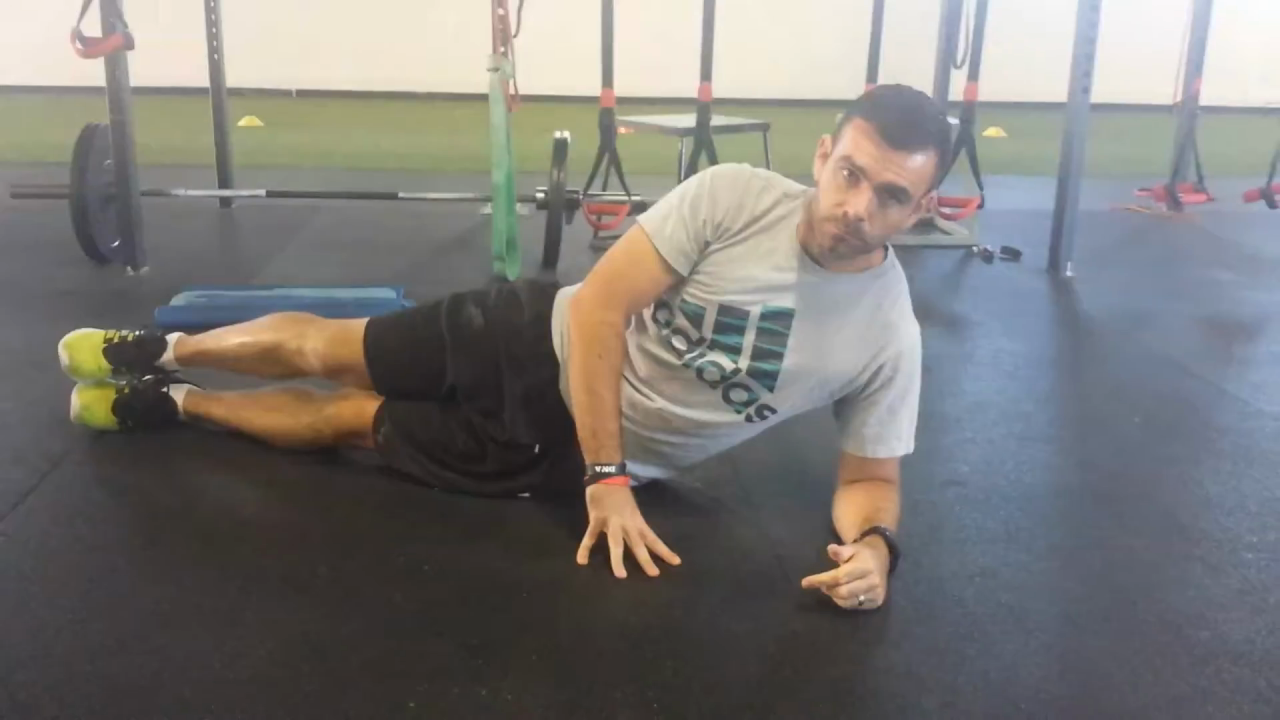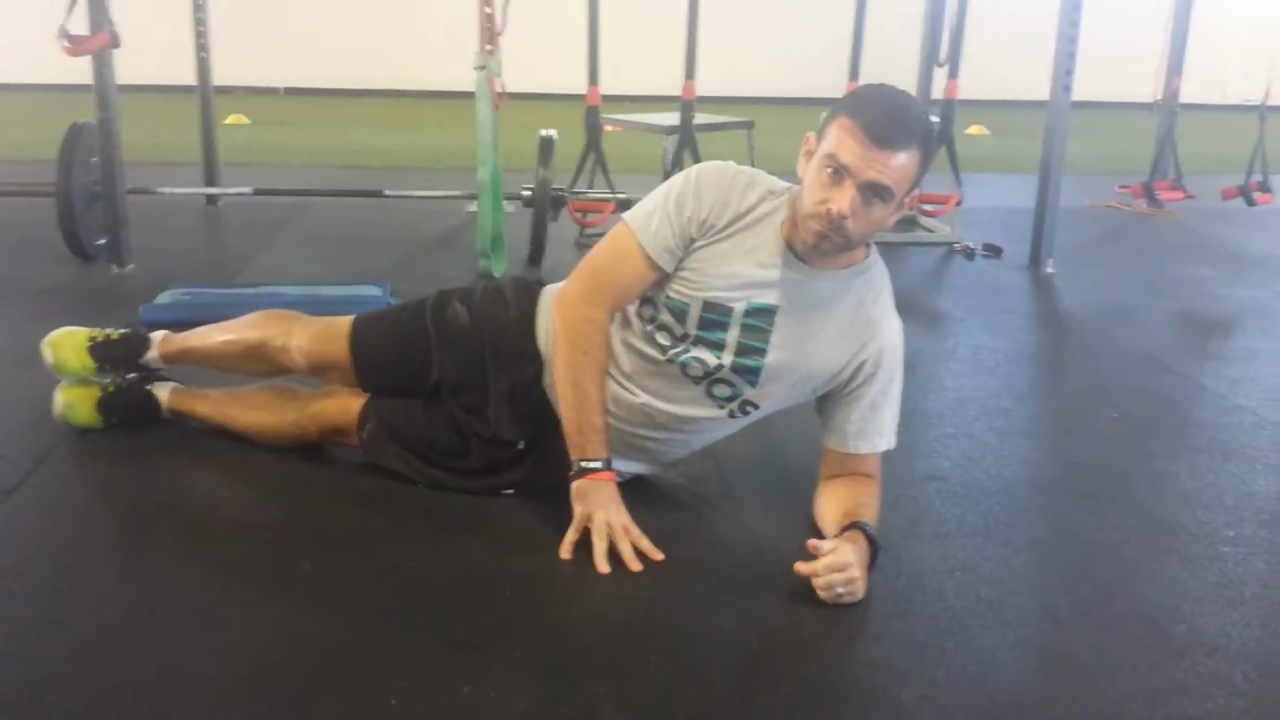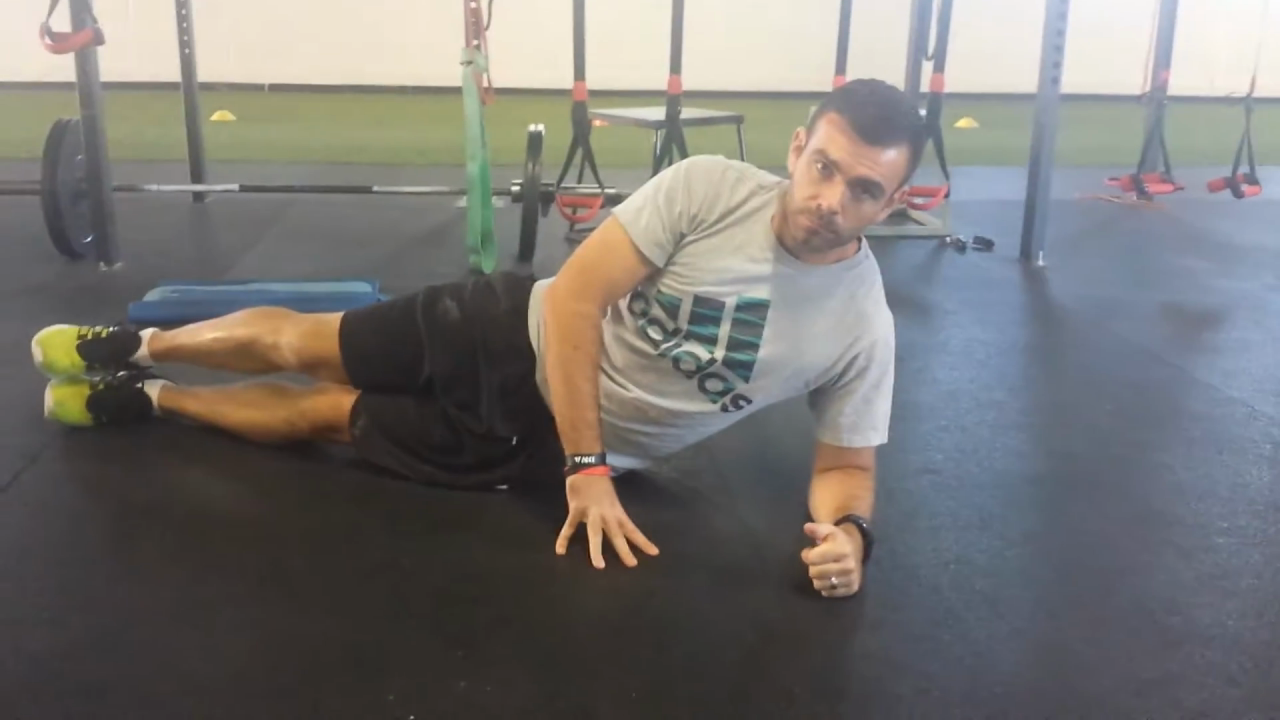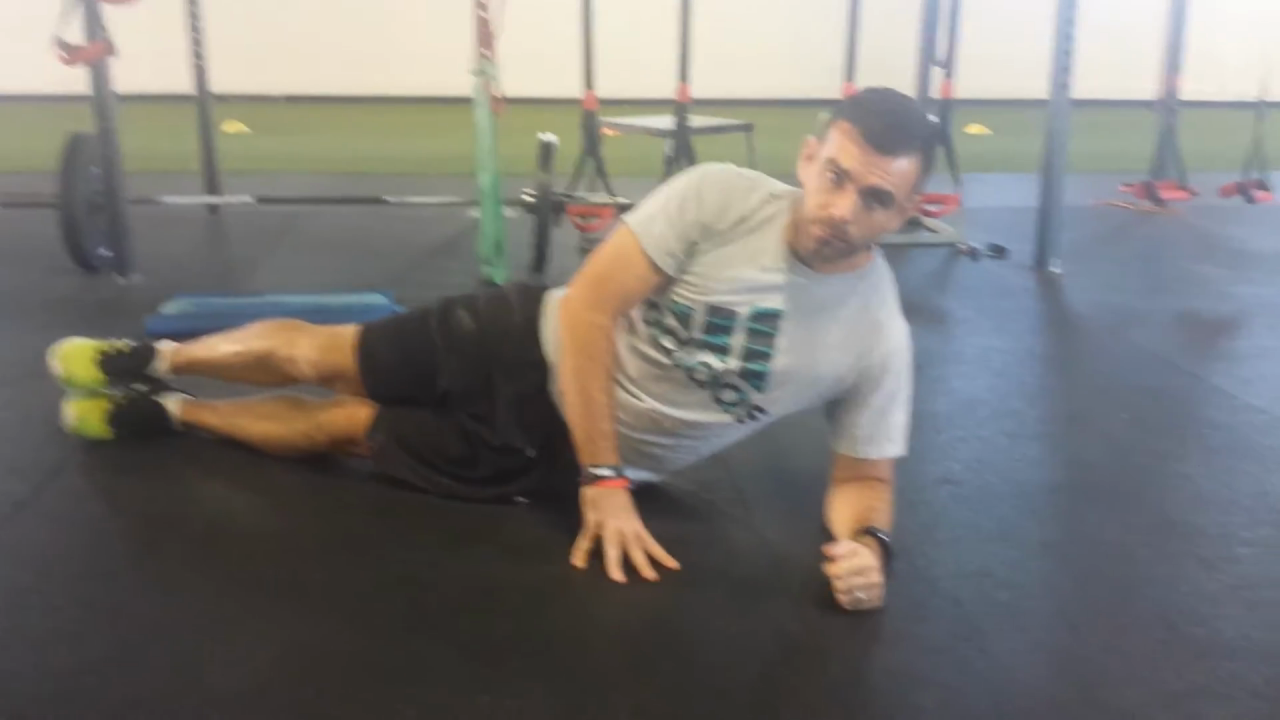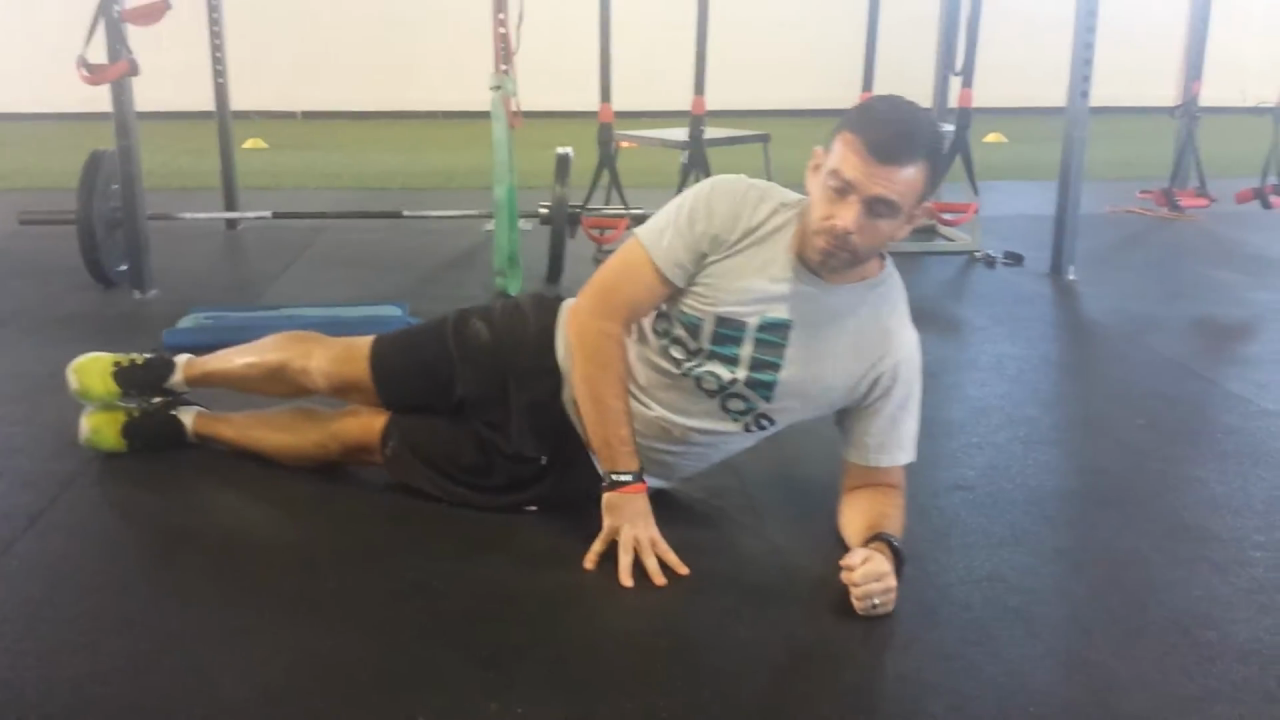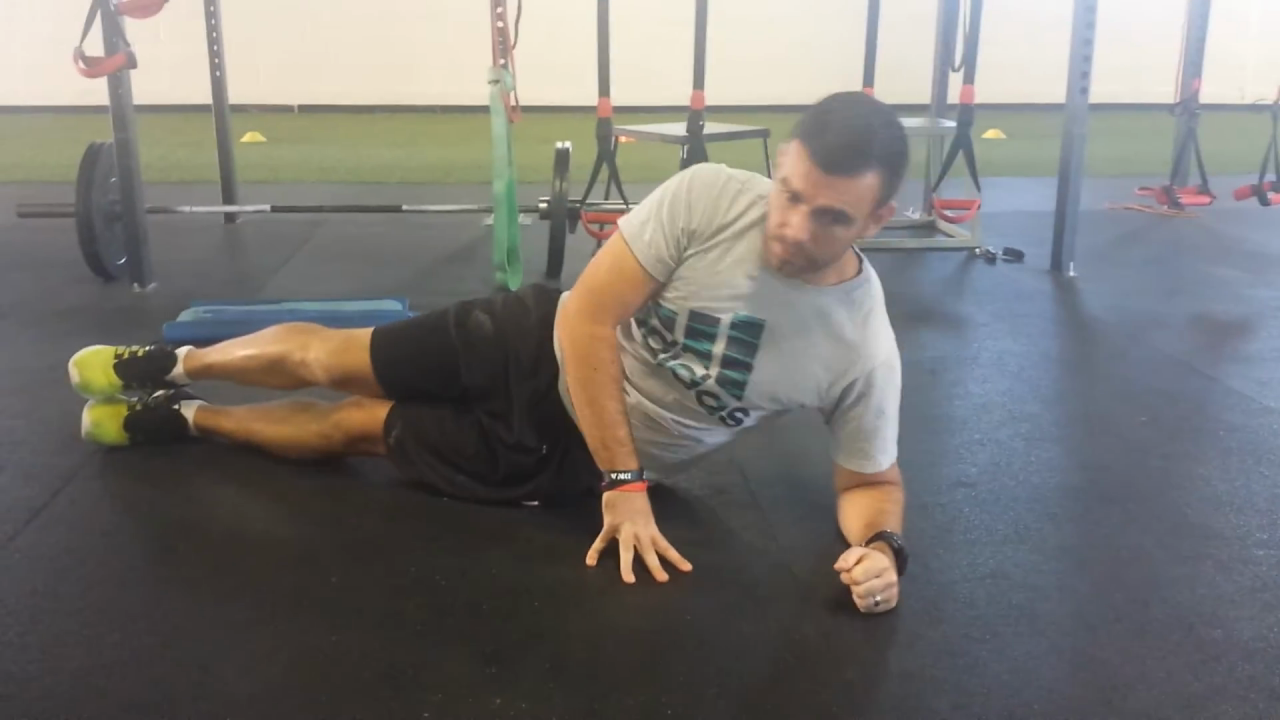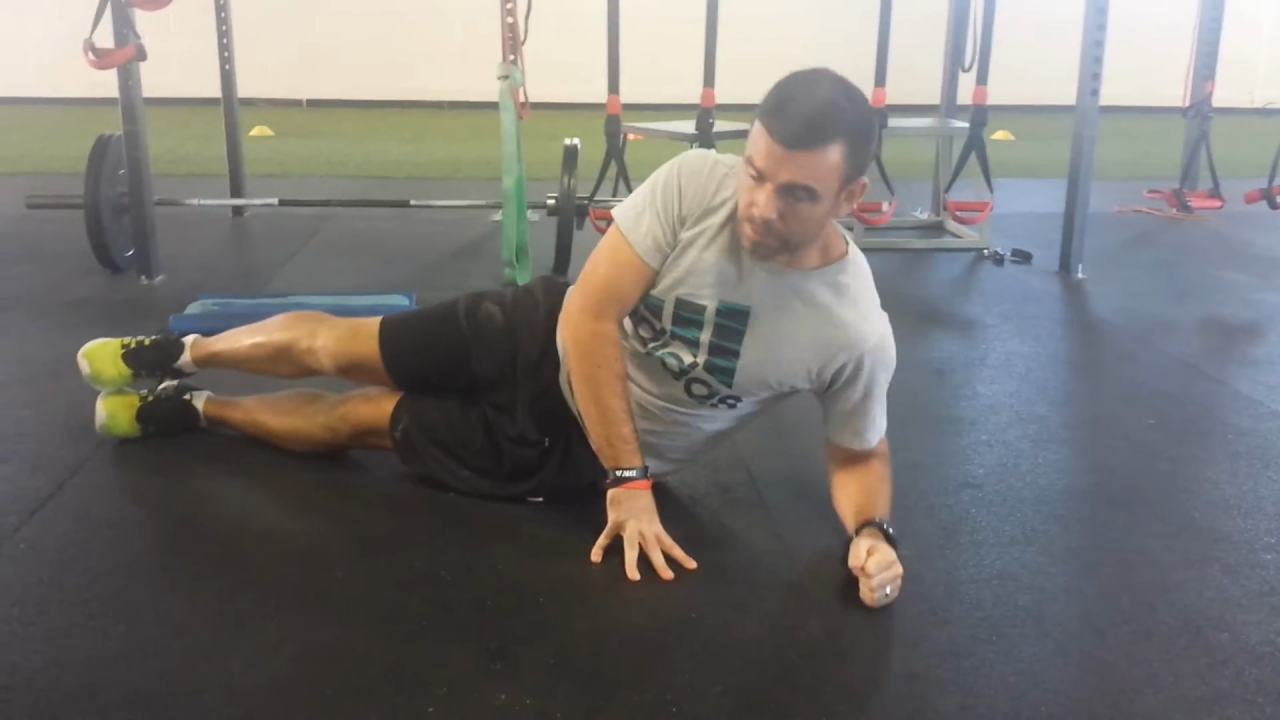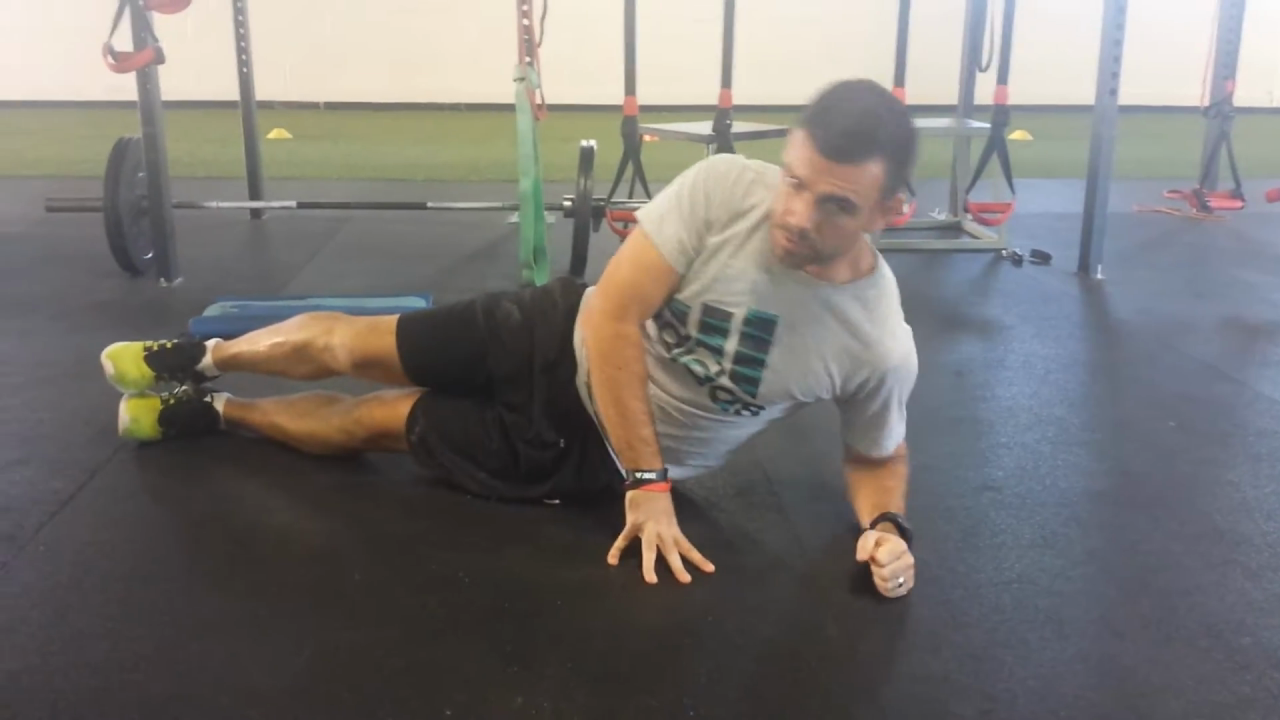
dt=0.2s
person 1, frame 1
left shoulder: (889, 339)
right shoulder: (734, 195)
left elbow: (870, 477)
right elbow: (600, 306)
left wrist: (872, 546)
right wrist: (610, 478)
left hip: (552, 446)
right hip: (540, 338)
left knee: (350, 419)
right knee: (323, 351)
left ankle: (172, 403)
right ankle: (162, 350)
person 1, frame 2
left shoulder: (872, 336)
right shoulder: (719, 192)
left elbow: (852, 471)
right elbow: (583, 303)
left wrist: (853, 540)
right wrist: (593, 474)
left hip: (536, 442)
right hip: (526, 334)
left knee: (334, 416)
right knee: (307, 347)
left ankle: (158, 401)
right ankle: (148, 348)
person 1, frame 3
left shoulder: (863, 328)
right shoulder: (710, 186)
left elbow: (846, 466)
right elbow: (575, 299)
left wrist: (849, 532)
right wrist: (588, 469)
left hip: (529, 436)
right hip: (517, 330)
left knee: (322, 413)
right knee: (298, 344)
left ankle: (149, 401)
right ankle: (138, 346)
person 1, frame 4
left shoulder: (879, 342)
right shoulder: (721, 195)
left elbow: (864, 476)
right elbow: (589, 308)
left wrist: (866, 542)
right wrist: (607, 482)
left hip: (545, 450)
right hip: (531, 341)
left knee: (341, 426)
right knee: (316, 358)
left ankle: (167, 413)
right ankle: (155, 359)
person 1, frame 5
left shoulder: (887, 349)
right shoulder: (731, 206)
left elbow: (874, 483)
right elbow: (597, 315)
left wrist: (879, 549)
right wrist: (626, 487)
left hip: (562, 460)
right hip: (545, 353)
left knee: (352, 436)
right knee: (329, 368)
left ankle: (181, 426)
right ankle: (171, 376)
person 1, frame 6
left shoulder: (864, 350)
right shoulder: (710, 196)
left elbow: (869, 481)
right elbow: (590, 317)
left wrist: (882, 547)
right wrist: (626, 485)
left hip: (560, 446)
right hip: (542, 342)
left knee: (353, 425)
right knee: (329, 360)
left ankle: (184, 419)
right ankle: (171, 365)
person 1, frame 7
left shoulder: (854, 332)
right shoulder: (696, 181)
left elbow: (858, 456)
right elbow: (588, 319)
left wrist: (874, 533)
right wrist: (629, 479)
left hip: (561, 445)
right hip: (543, 336)
left knee: (359, 420)
right knee: (335, 347)
left ankle: (192, 409)
right ankle: (176, 355)
person 1, frame 8
left shoulder: (878, 343)
right shoulder: (723, 186)
left elbow: (874, 458)
right elbow: (610, 319)
left wrist: (886, 527)
right wrist: (647, 483)
left hip: (580, 447)
right hip: (563, 338)
left knee: (373, 422)
right knee: (351, 346)
left ankle: (210, 412)
right ankle: (200, 358)
